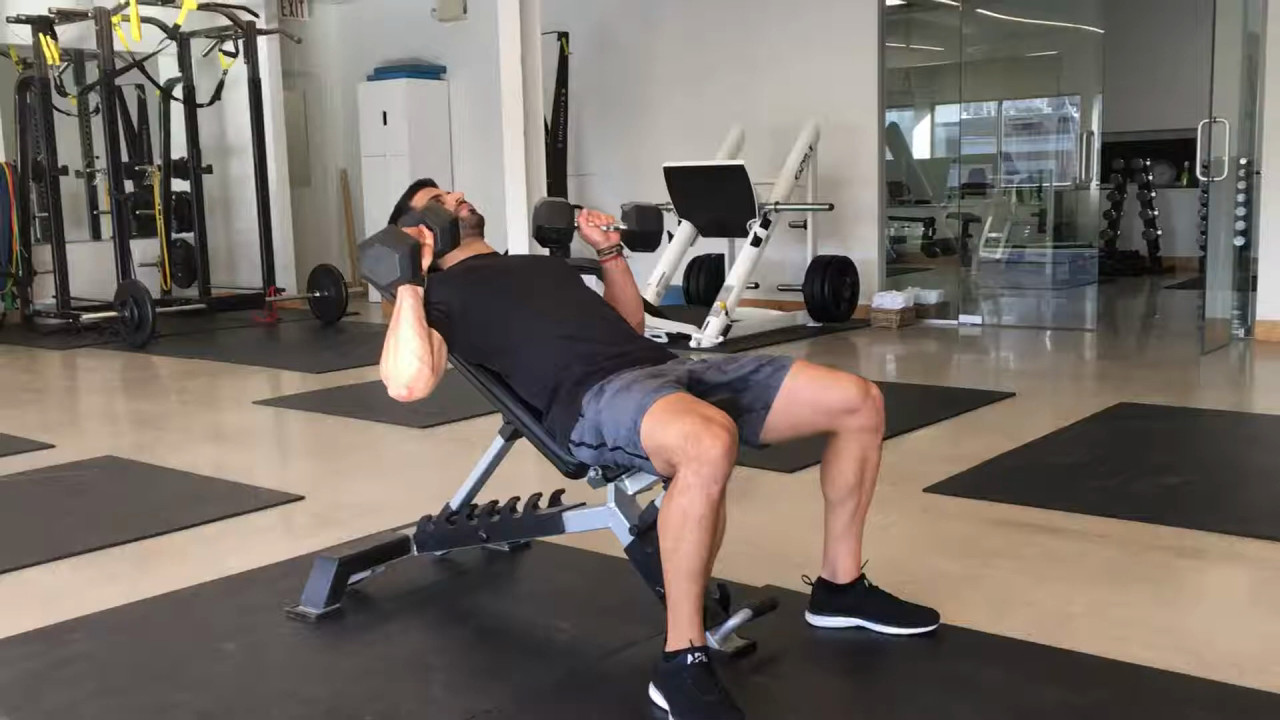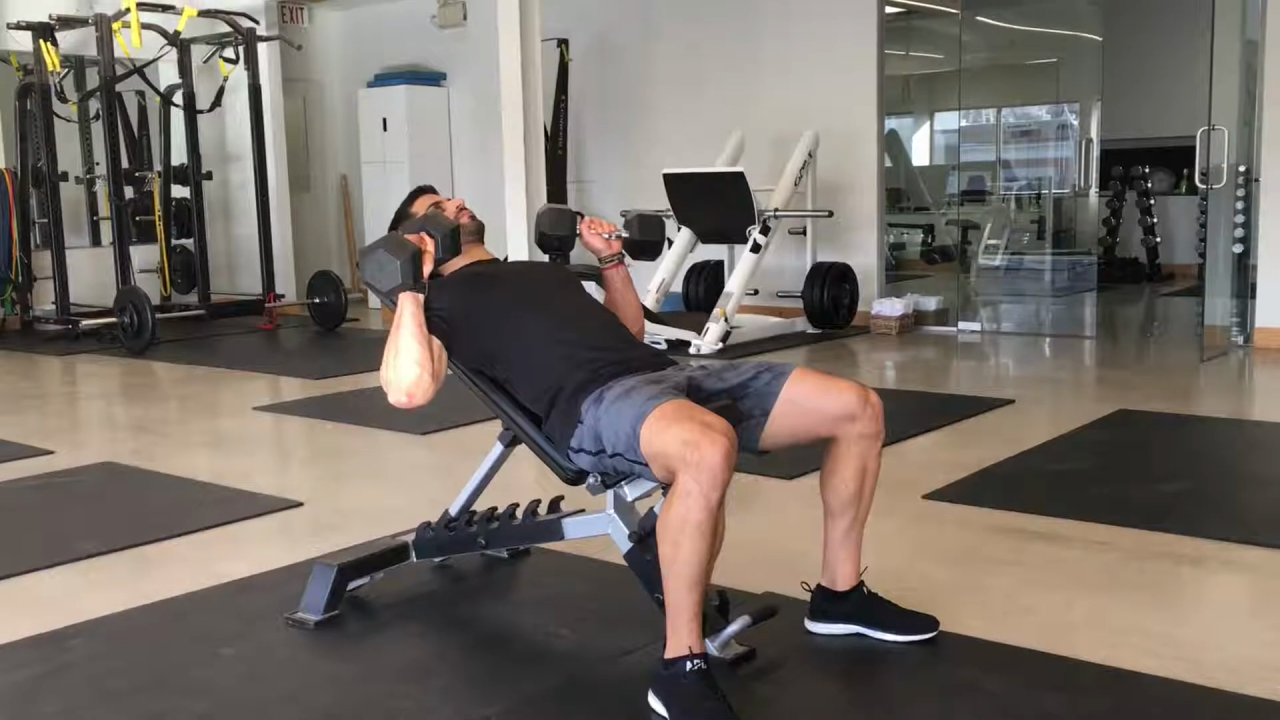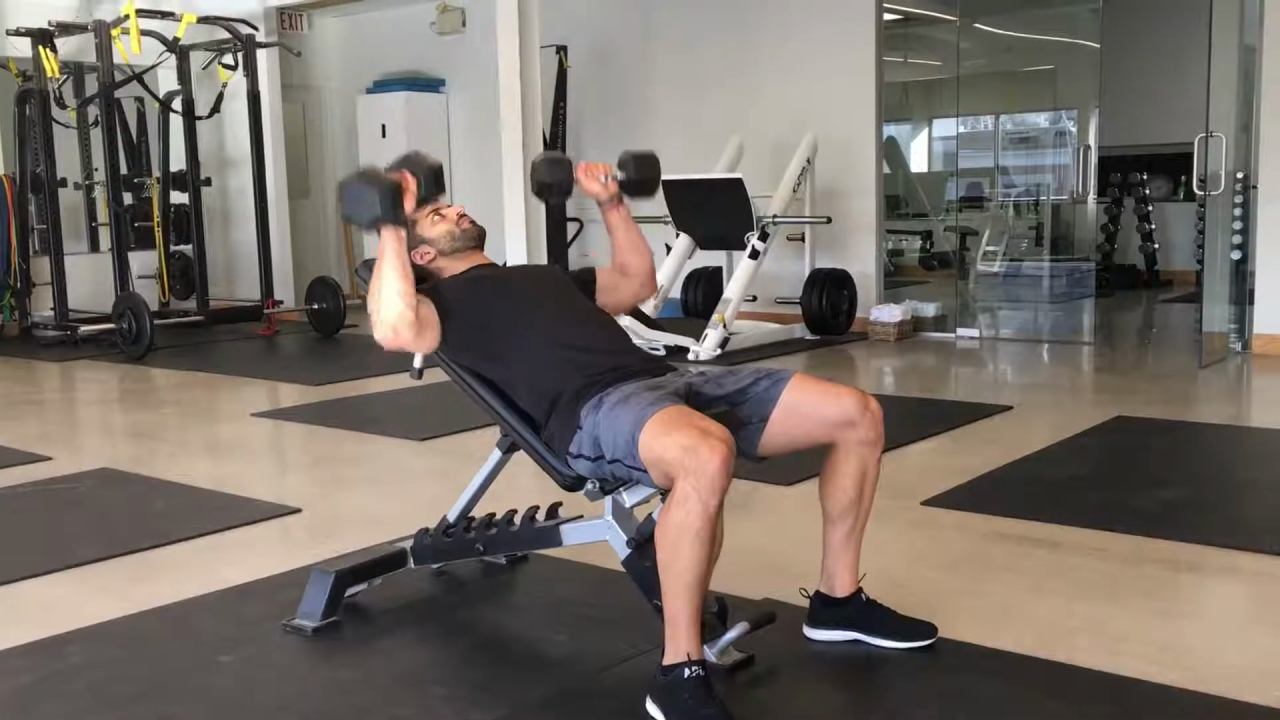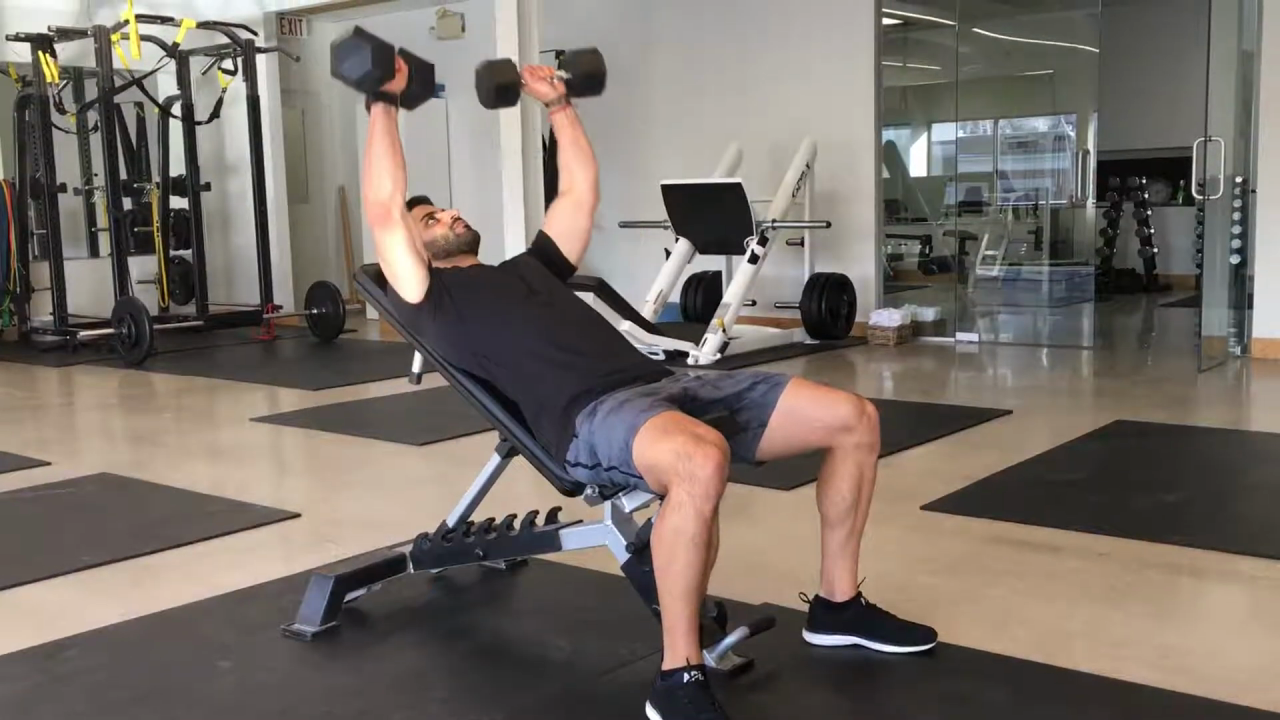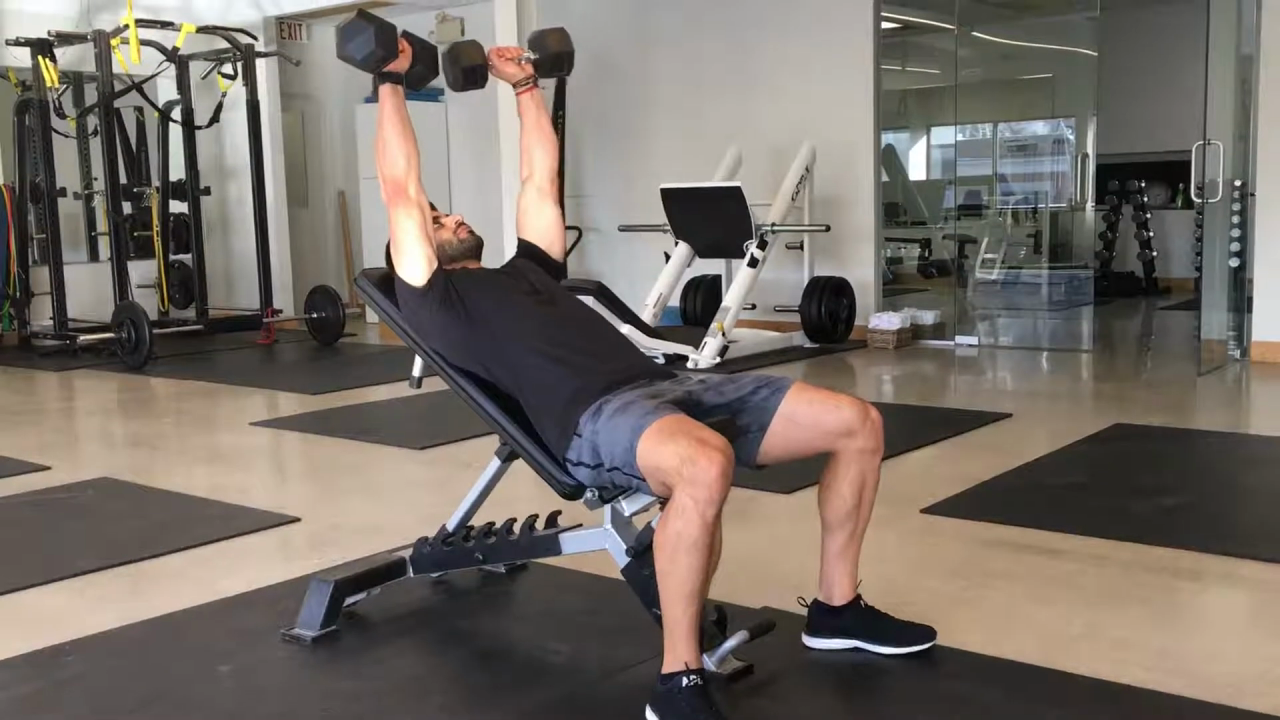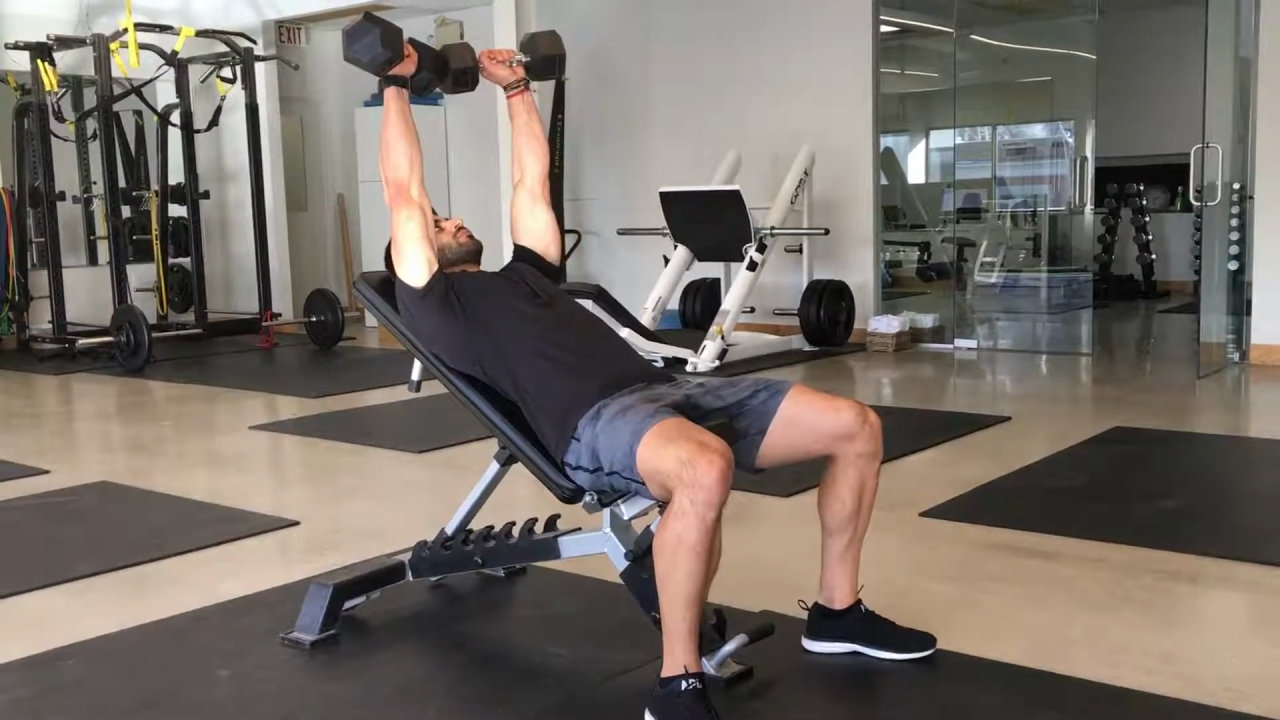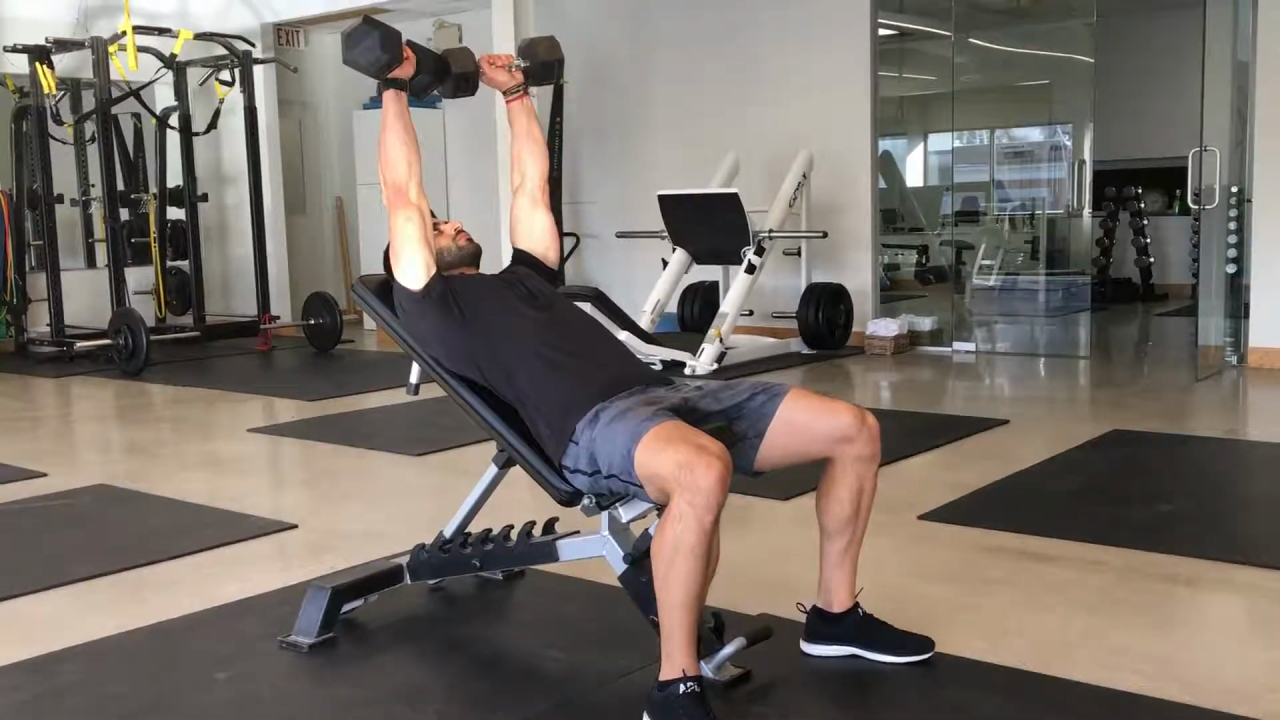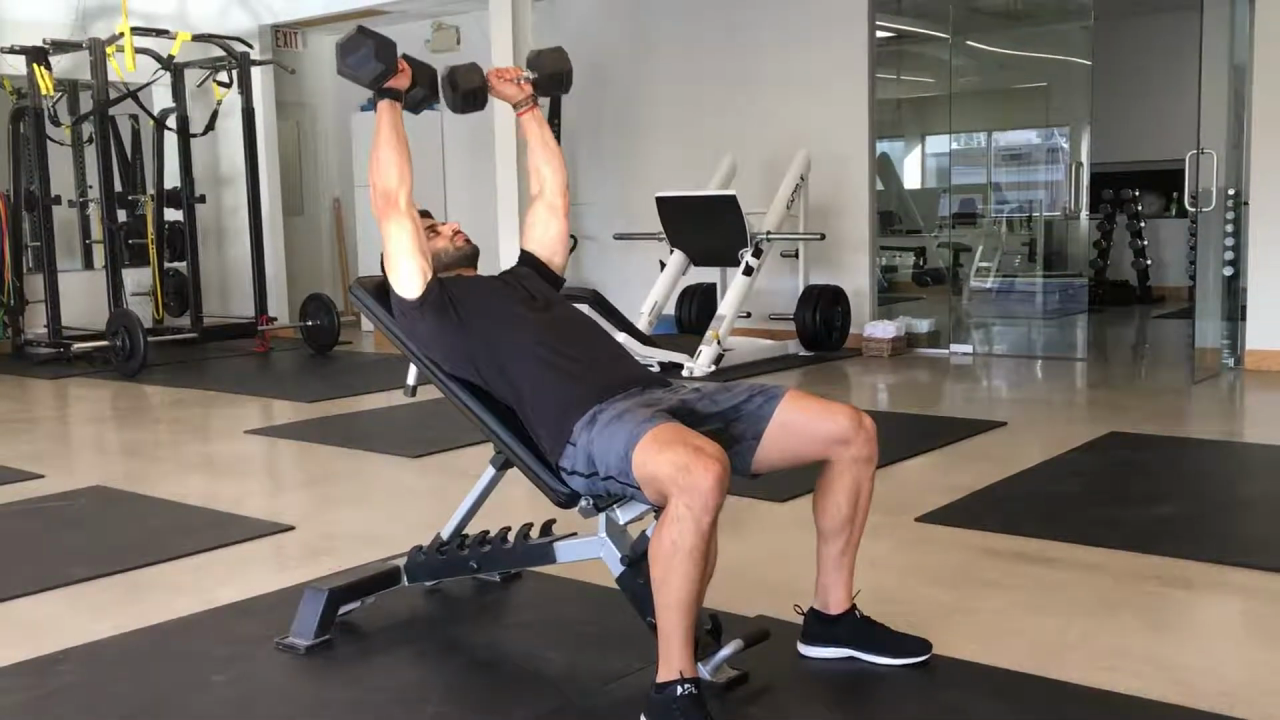
dt=0.3s
person 1, frame 1
left shoulder: (538, 260)
right shoulder: (444, 291)
right elbow: (407, 385)
left wrist: (609, 250)
right wrist: (410, 281)
left hip: (665, 365)
right hip: (595, 395)
left knee: (859, 401)
right knee: (709, 444)
left ankle: (841, 586)
right ankle: (682, 662)
person 1, frame 2
left shoulder: (539, 267)
right shoulder: (444, 298)
right elbow: (407, 391)
left wrist: (611, 261)
right wrist: (411, 286)
left hip: (666, 372)
right hip: (594, 403)
left knee: (858, 408)
right knee: (708, 451)
left ankle: (840, 594)
right ankle: (681, 668)
person 1, frame 3
left shoulder: (538, 275)
right shoulder: (445, 298)
left elbow: (637, 284)
right elbow: (395, 332)
left wrist: (610, 205)
right wrist: (394, 223)
left hip: (664, 375)
right hip: (593, 409)
left knee: (858, 415)
right knee: (707, 456)
left ankle: (838, 600)
person 1, frame 4
left shoulder: (527, 268)
right shoulder: (434, 297)
left elbow: (580, 190)
right elbow: (383, 214)
left wrist: (558, 105)
right wrist: (384, 105)
left hip: (661, 383)
right hip: (589, 417)
left knee: (853, 420)
right knee: (701, 463)
left ankle: (838, 604)
person 1, frame 5
left shoulder: (526, 269)
right shoulder: (436, 300)
left elbow: (541, 178)
right elbow: (399, 191)
left wrist: (525, 87)
right wrist: (391, 84)
left hip: (662, 384)
right hip: (593, 418)
left knee: (857, 423)
right knee: (706, 467)
left ankle: (837, 608)
person 1, frame 6
left shoulder: (526, 271)
right shoulder: (436, 303)
left elbow: (531, 179)
right elbow: (403, 193)
left wrist: (516, 88)
right wrist: (397, 84)
left hip: (662, 388)
right hip: (592, 421)
left knee: (857, 427)
right knee: (706, 469)
left ankle: (837, 611)
person 1, frame 7
left shoulder: (522, 276)
right shoulder: (435, 305)
left elbow: (531, 184)
right elbow: (402, 196)
left wrist: (515, 93)
right wrist: (395, 89)
left hip: (661, 392)
right hip: (591, 426)
left knee: (854, 429)
right knee: (703, 473)
left ankle: (835, 614)
person 1, frame 8
left shoulder: (521, 277)
right shoulder: (433, 306)
left elbow: (552, 194)
right elbow: (390, 208)
left wrist: (524, 105)
right wrist: (390, 100)
left hip: (660, 394)
right hip: (589, 427)
left knee: (852, 432)
right knee: (701, 475)
left ankle: (833, 616)
